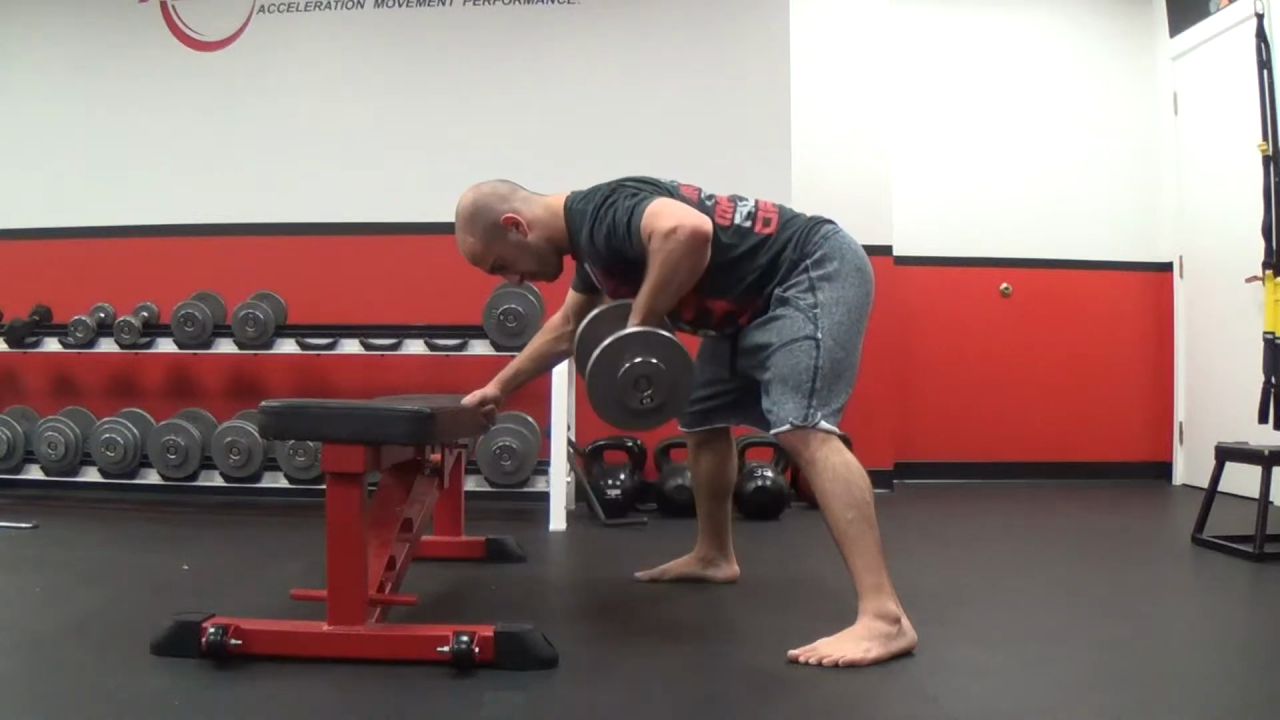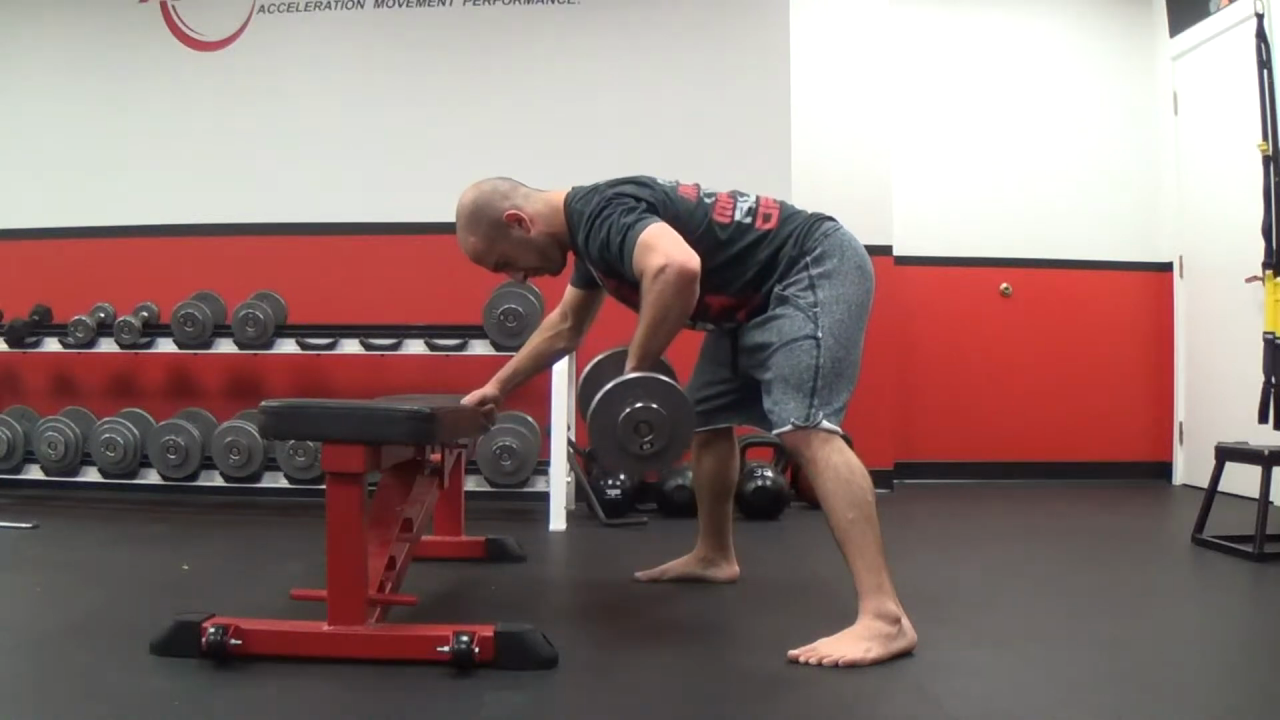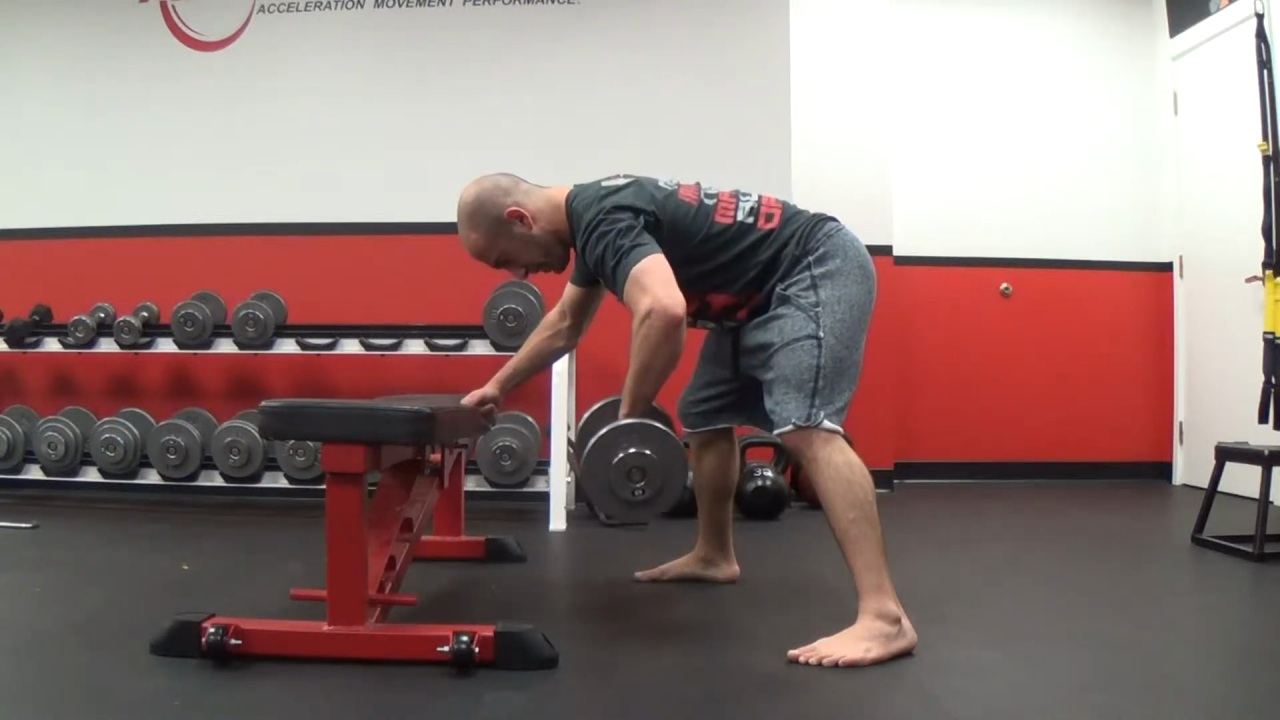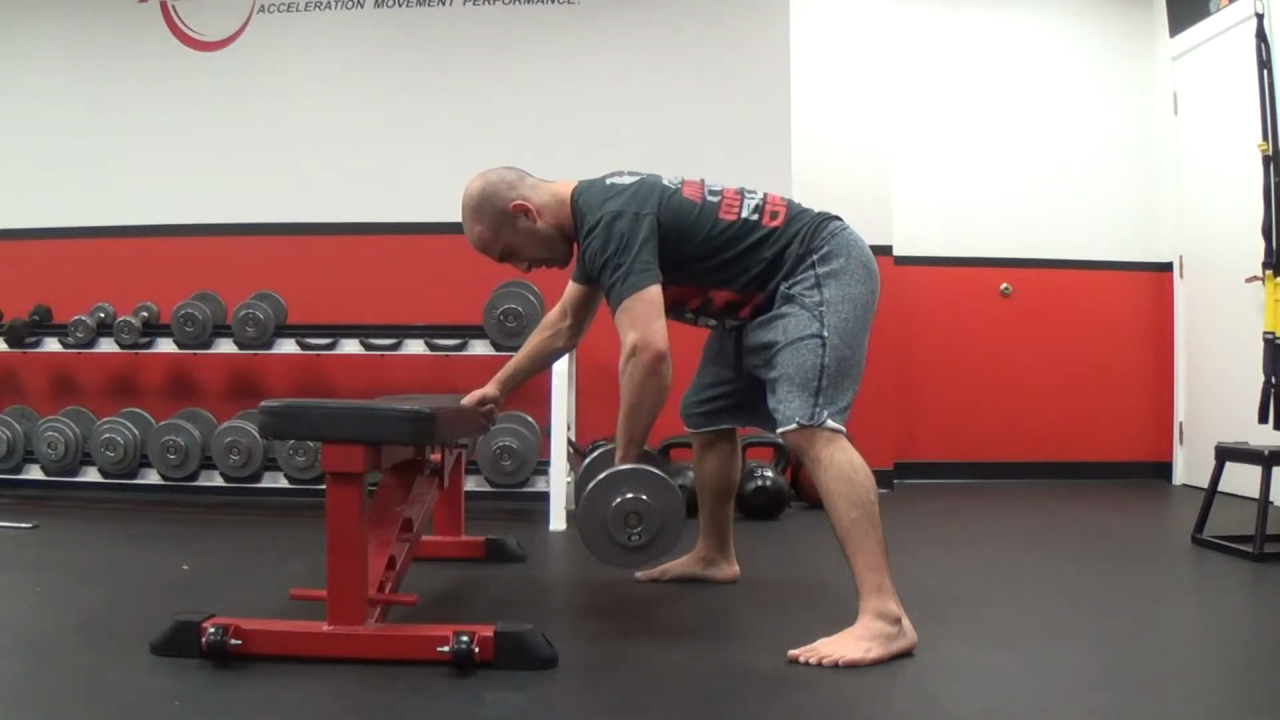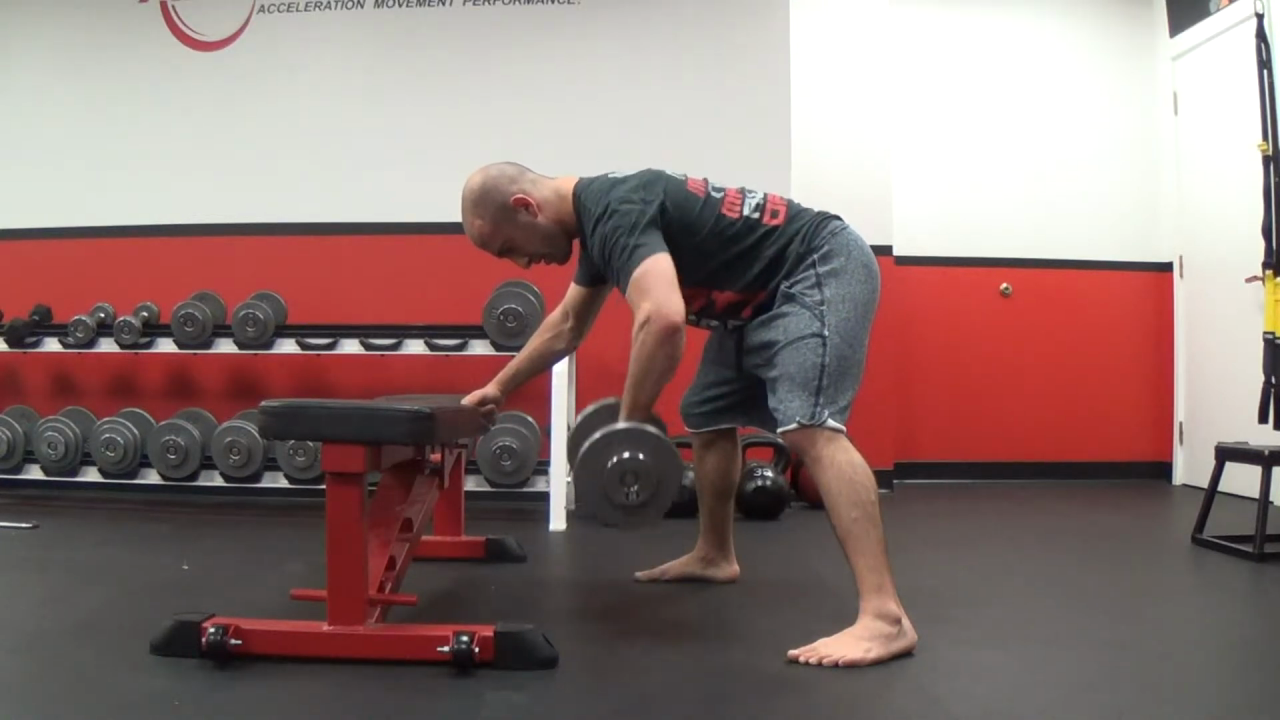
dt=1s
person 1, frame 1
left shoulder: (601, 212)
right shoulder: (592, 231)
left elbow: (690, 231)
right elbow: (567, 329)
left wrist: (637, 328)
right wrist: (499, 387)
left hip: (815, 271)
right hip: (758, 298)
left knee: (803, 430)
right knee: (702, 419)
left ankle: (884, 618)
right ankle: (713, 555)
person 1, frame 2
left shoulder: (601, 216)
right shoulder: (590, 227)
left elbow: (678, 267)
right elbow: (565, 327)
left wrist: (635, 376)
right wrist: (498, 386)
left hip: (814, 268)
right hip: (759, 296)
left knee: (804, 430)
right knee: (707, 419)
left ankle: (884, 617)
right ankle: (713, 556)
person 1, frame 3
left shoulder: (603, 221)
right shoulder: (592, 218)
left elbow: (664, 312)
right elbow: (564, 326)
left wrist: (627, 423)
right wrist: (498, 386)
left hip: (817, 269)
right hip: (762, 295)
left knee: (805, 429)
right knee: (705, 419)
left ankle: (884, 617)
right ankle: (713, 556)
person 1, frame 4
left shoulder: (611, 221)
right shoulder: (596, 214)
left elbow: (648, 351)
right elbow: (565, 324)
left wrist: (624, 467)
right wrist: (498, 386)
left hip: (820, 269)
right hip: (764, 294)
left knee: (808, 428)
right knee: (708, 419)
left ankle: (884, 616)
right ankle: (714, 555)
person 1, frame 5
left shoulder: (615, 211)
right shoulder: (597, 216)
left elbow: (663, 319)
right elbow: (567, 327)
left wrist: (628, 428)
right wrist: (500, 386)
left hip: (819, 271)
right hip: (763, 295)
left knee: (809, 428)
right knee: (708, 419)
left ankle: (884, 616)
right ankle: (714, 556)
